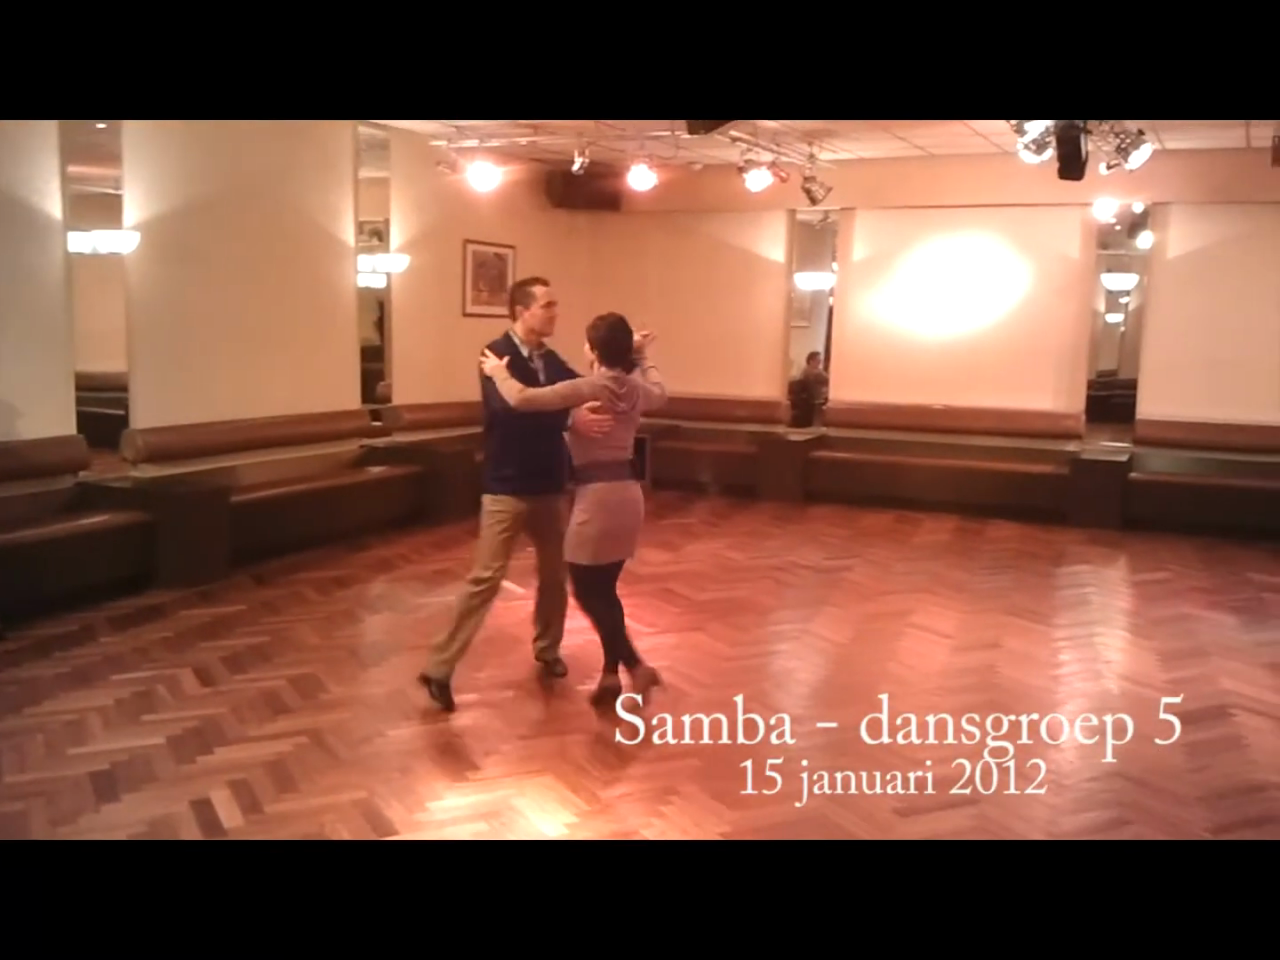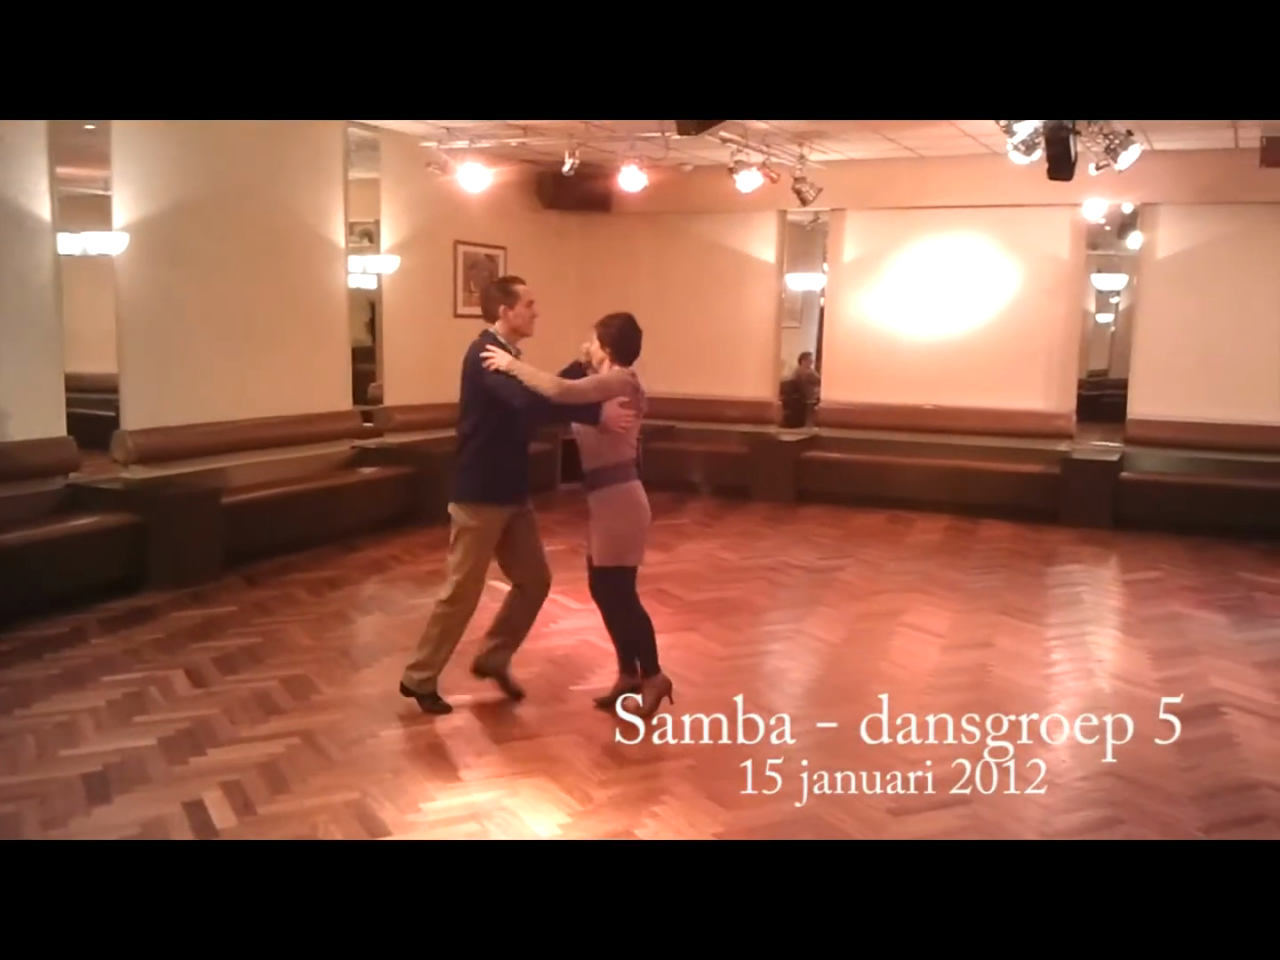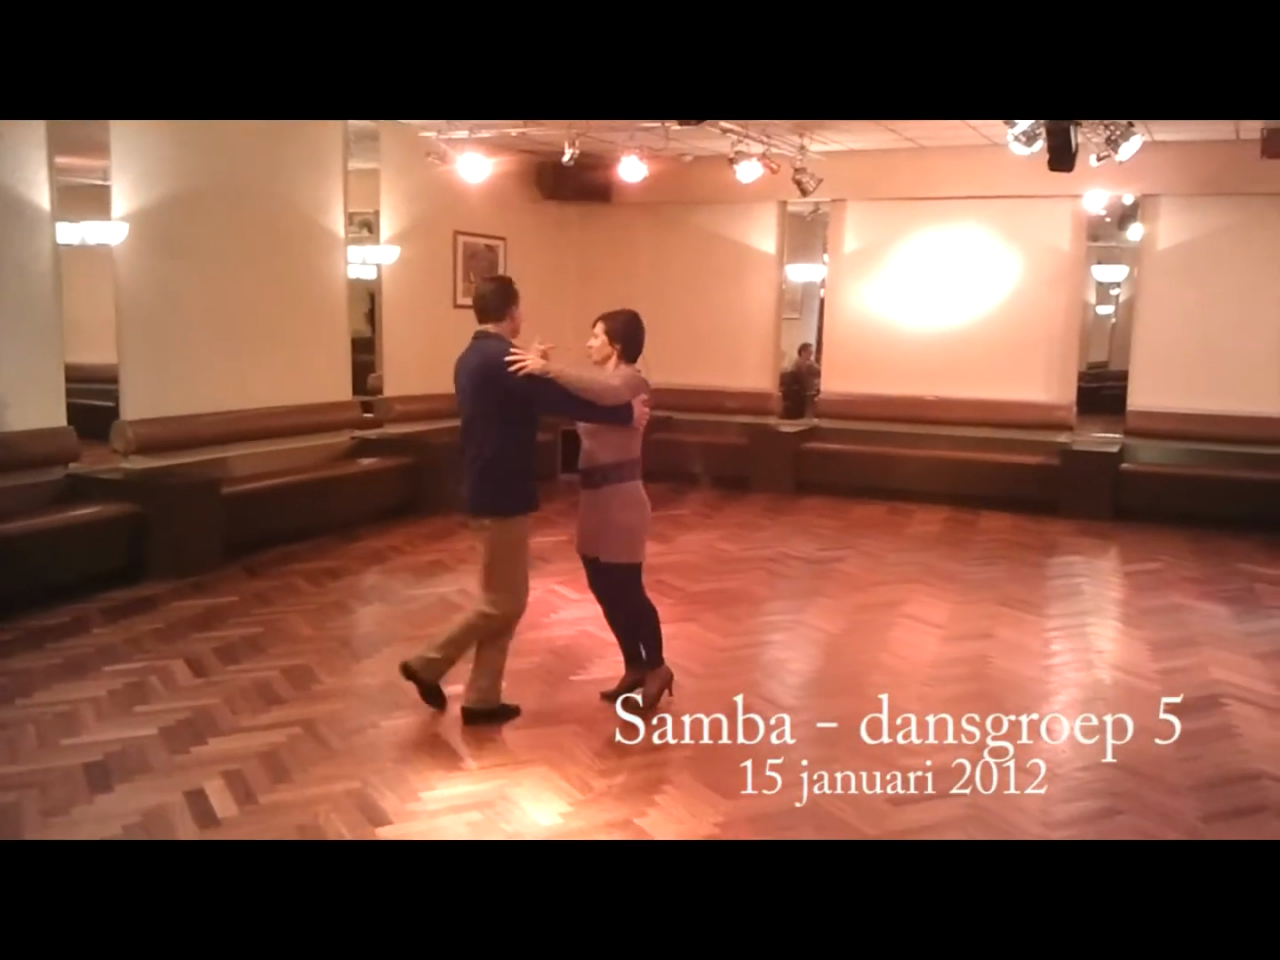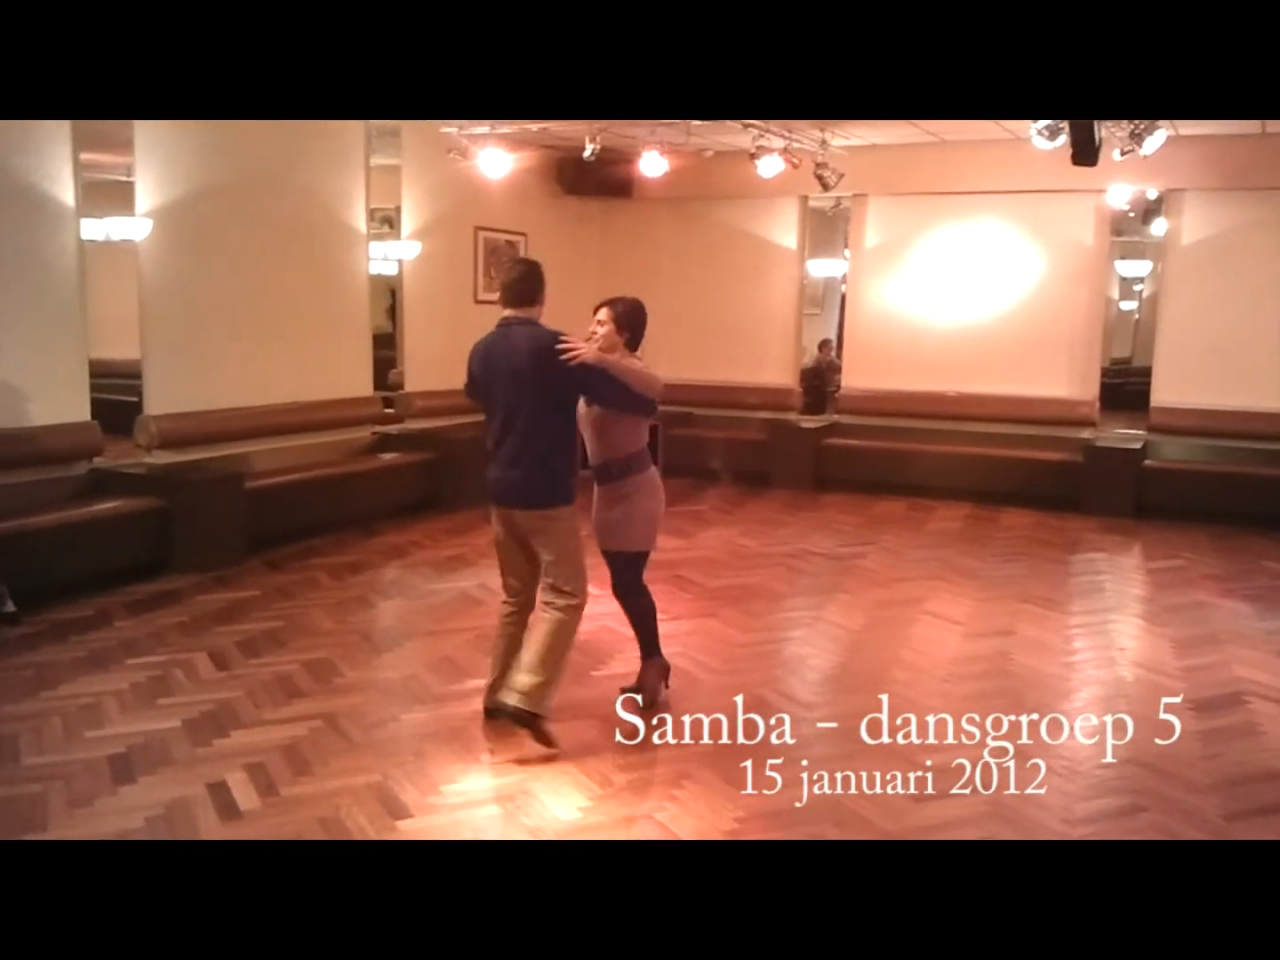
dt=0.2s
person 1, frame 1
left shoulder: (550, 359)
right shoulder: (499, 357)
right elbow: (515, 408)
right wrist: (572, 418)
left hip: (547, 486)
right hip: (507, 487)
left knee: (556, 574)
right knee: (486, 578)
left ankle: (547, 649)
right ankle: (439, 669)
person 1, frame 2
left shoulder: (497, 355)
right shoulder: (487, 355)
left elbow: (527, 399)
right elbow: (529, 403)
right wrist: (598, 414)
left hip: (505, 492)
right hip: (483, 493)
left knee: (536, 580)
right knee: (462, 591)
left ankle: (494, 658)
right ankle: (420, 679)
person 1, frame 3
left shoulder: (471, 358)
right shoulder: (502, 359)
right elbow: (561, 402)
right wrist: (628, 413)
left hip: (486, 494)
right hip: (503, 498)
left knee: (503, 599)
right knee: (500, 604)
left ankle: (482, 698)
right ankle: (428, 664)
person 1, frame 4
left shoulder: (485, 349)
right shoulder: (552, 346)
right elbow: (616, 396)
right wrist: (649, 404)
left hip: (503, 489)
right hip: (547, 493)
left knee: (516, 597)
right knee: (564, 596)
left ankle: (501, 694)
right ankle: (524, 696)
person 2, frame 1
left shoulder: (587, 389)
right shoulder: (635, 390)
left elbow: (523, 399)
right elbow: (659, 391)
left wrist: (497, 372)
right wrist: (641, 358)
left hip: (599, 496)
right hip: (625, 495)
left knee: (588, 592)
right knee: (602, 589)
left ankle: (636, 669)
right ankle: (611, 674)
person 2, frame 2
left shoulder: (614, 382)
right shoulder: (619, 385)
left elbow: (562, 390)
left wrist: (516, 366)
left hip: (618, 500)
right hip: (608, 498)
left knee: (621, 595)
right knee: (606, 593)
left ankle: (653, 677)
right ankle: (630, 675)
person 2, frame 3
left shoulder: (629, 382)
right shoulder: (603, 380)
left elbow: (605, 394)
right elbow: (572, 398)
left wrist: (551, 370)
right wrist: (548, 369)
left hip: (619, 497)
right hip: (595, 496)
left knee: (628, 590)
right knee: (604, 589)
left ankle: (657, 669)
right ankle: (636, 668)
person 2, frame 4
left shoulder: (630, 369)
right shoulder: (591, 373)
left elbow: (651, 386)
left wrist: (602, 359)
left hip: (635, 488)
right hip: (607, 488)
left knee: (626, 581)
right knee: (627, 581)
left ankle: (654, 662)
right ankle: (651, 660)
